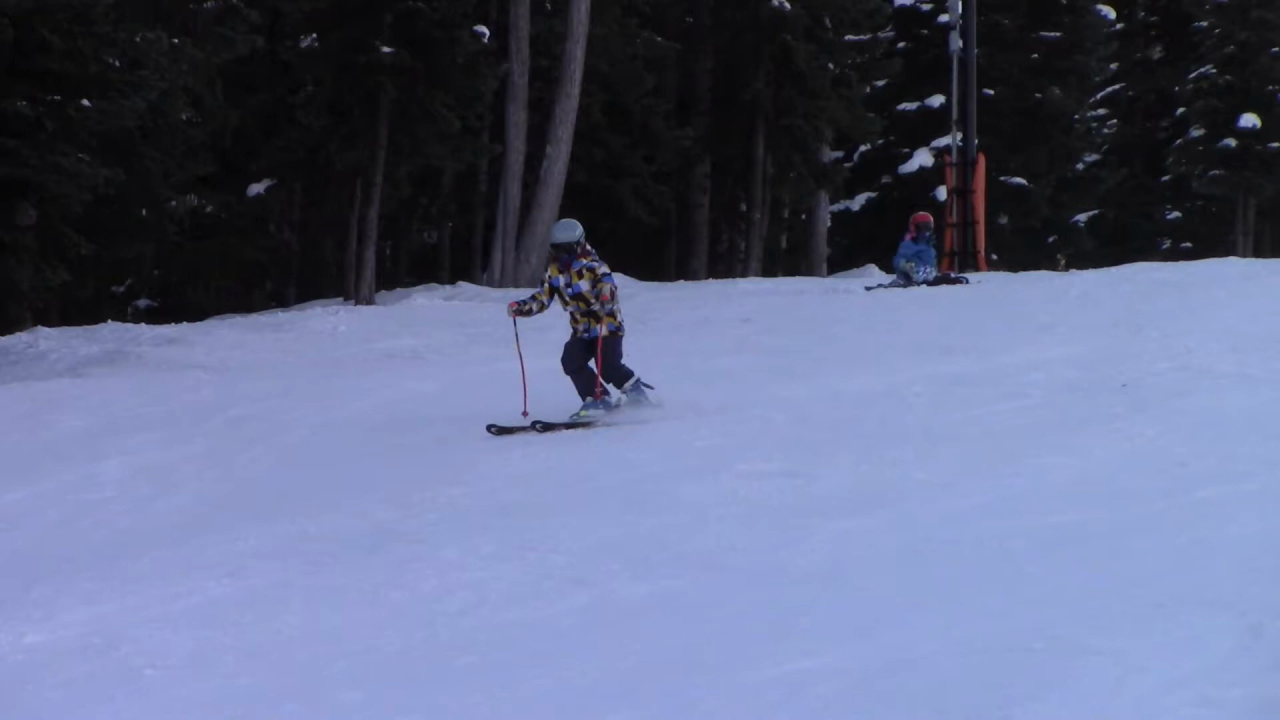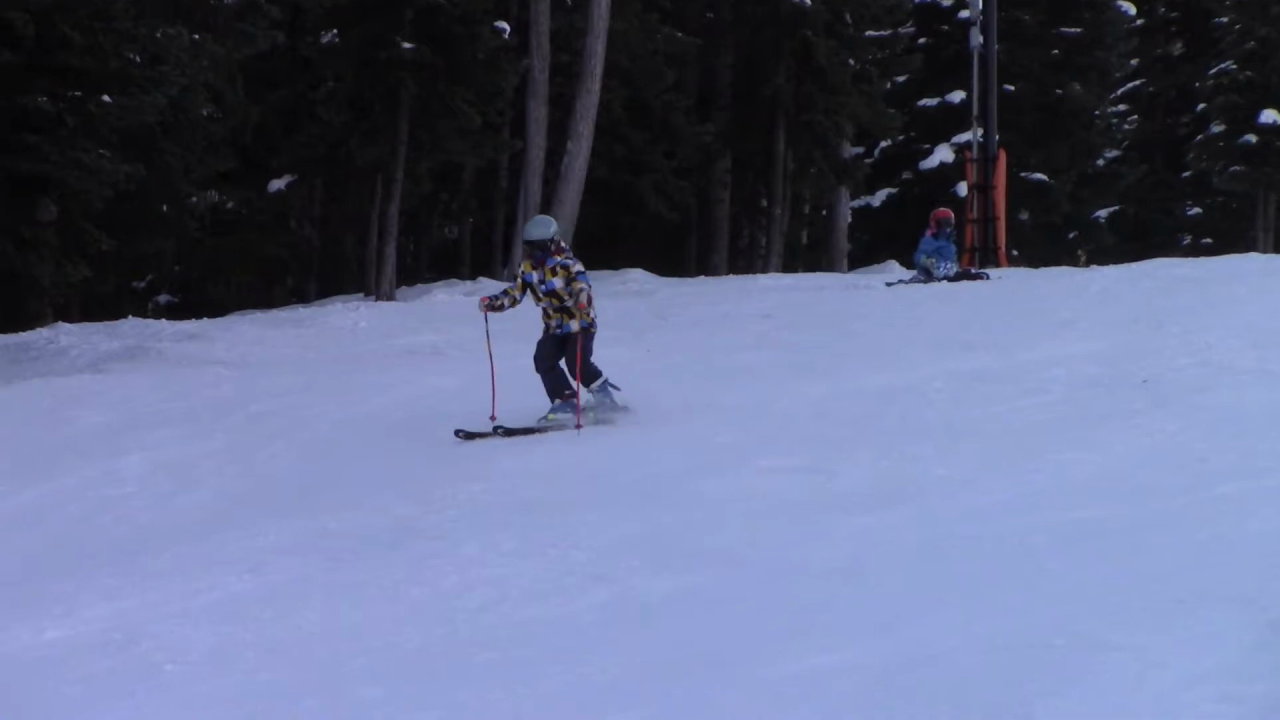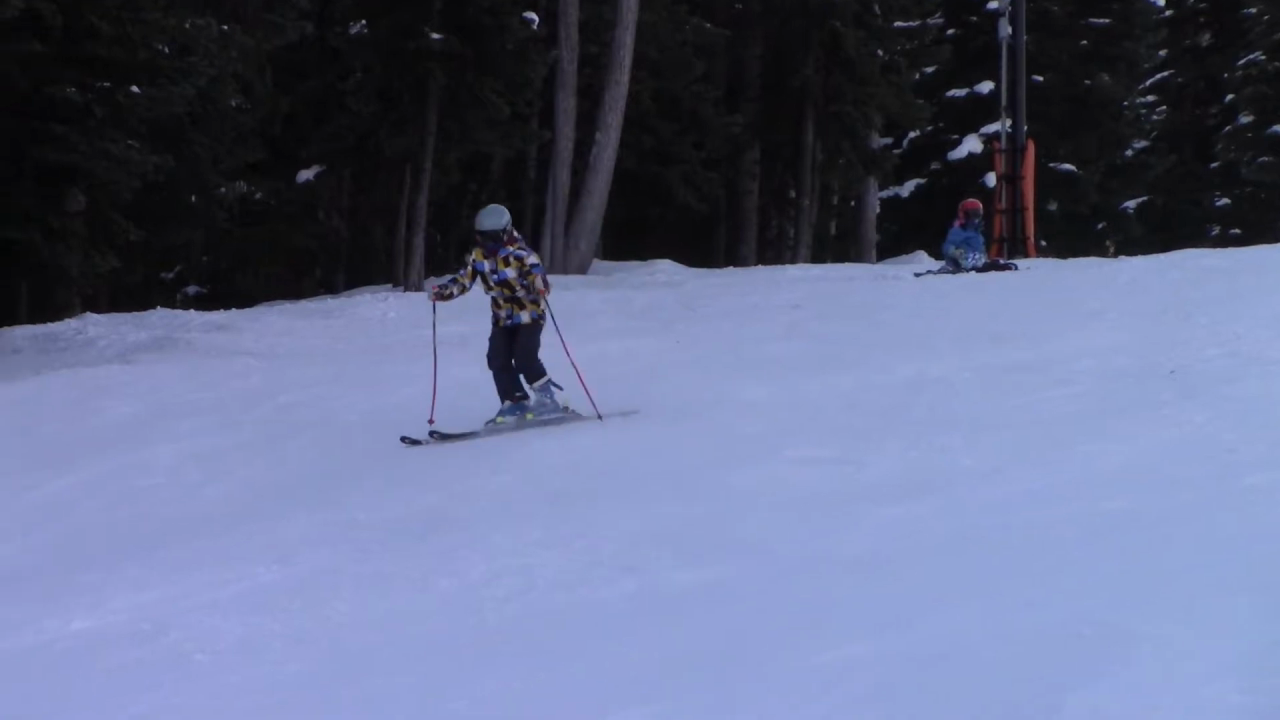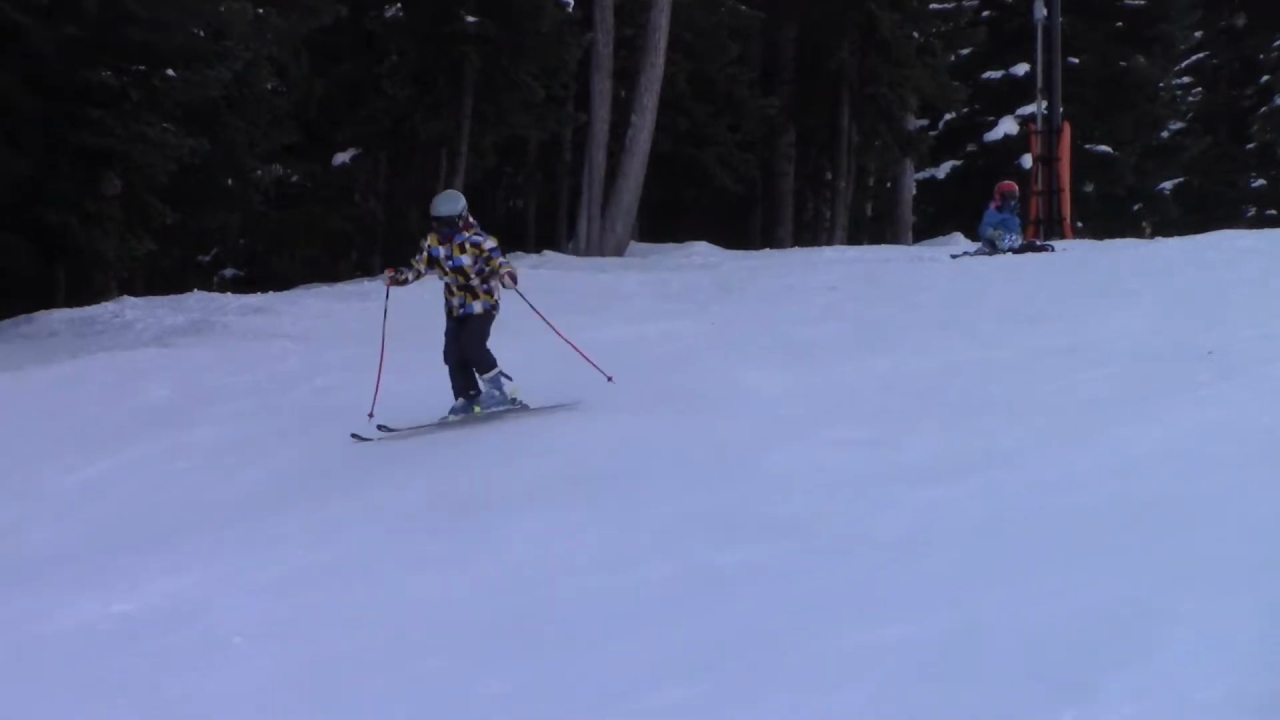
dt=0.1s
person 1, frame 1
left shoulder: (593, 266)
right shoulder: (554, 271)
left elbow: (607, 282)
right elbow: (542, 298)
left wrist: (607, 292)
right wrist: (520, 307)
left hip: (608, 326)
right hip: (582, 331)
left knee: (608, 365)
right knee: (571, 360)
left ankle: (638, 394)
right ankle: (598, 399)
person 1, frame 2
left shoulder: (567, 263)
right shoulder: (527, 267)
left elbow: (582, 283)
right elbow: (513, 294)
left wrist: (582, 296)
right wrist: (491, 303)
left hip: (580, 324)
right hip: (554, 328)
left knee: (578, 364)
right knee: (543, 360)
left ankle: (605, 397)
right ankle: (566, 402)
person 1, frame 3
left shoulder: (521, 254)
right shoulder: (478, 256)
left elbow: (537, 274)
right elbow: (463, 281)
left wrist: (540, 286)
right wrist: (442, 291)
left hip: (529, 314)
right hip: (503, 320)
left knee: (525, 356)
right knee: (497, 358)
left ankle: (547, 399)
right ankle: (515, 404)
person 1, frame 4
left shoulder: (477, 240)
right shoulder: (433, 242)
left elbow: (499, 261)
right elbow: (418, 266)
left wrist: (507, 275)
right wrist: (396, 276)
left hip: (482, 304)
right hip: (456, 308)
left knee: (473, 346)
right knee: (454, 353)
